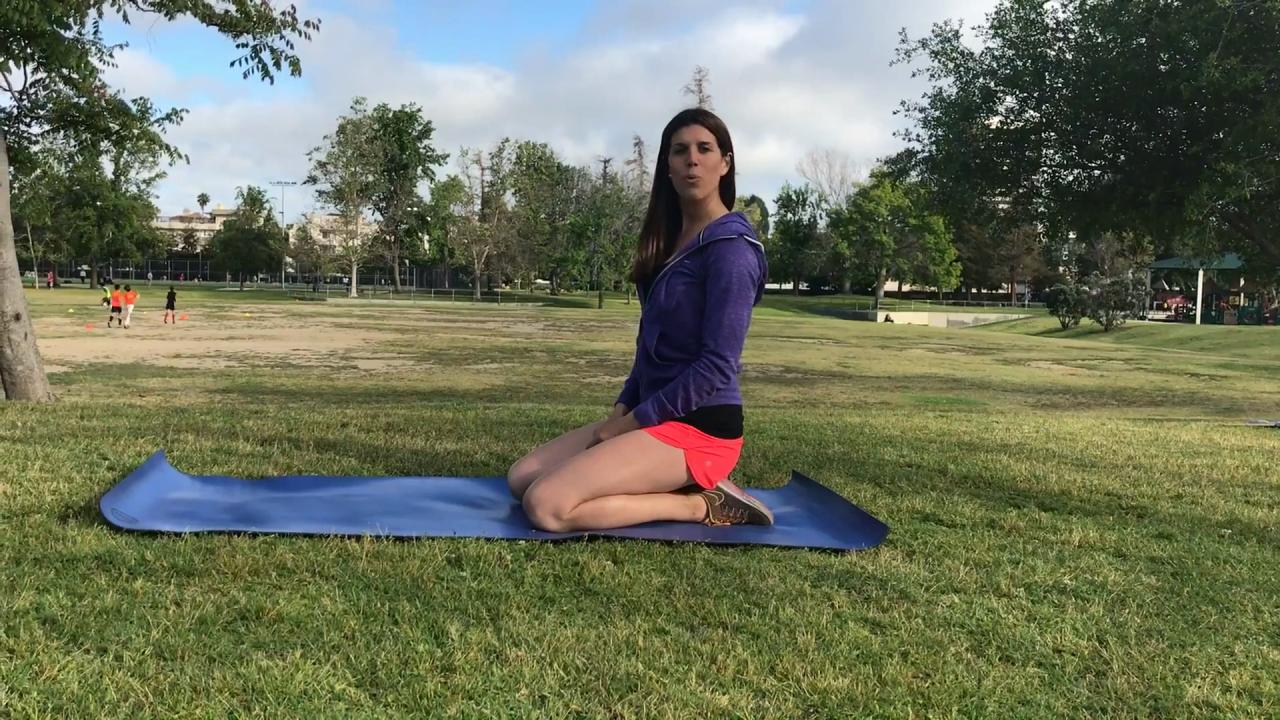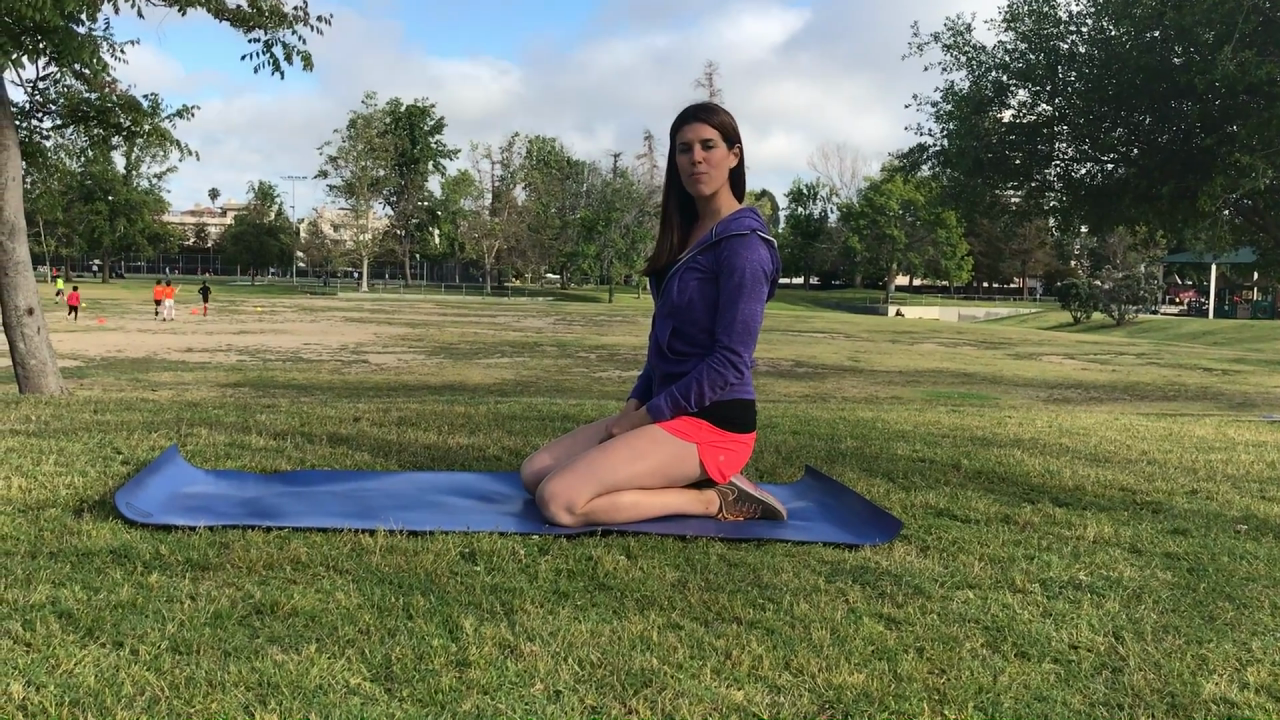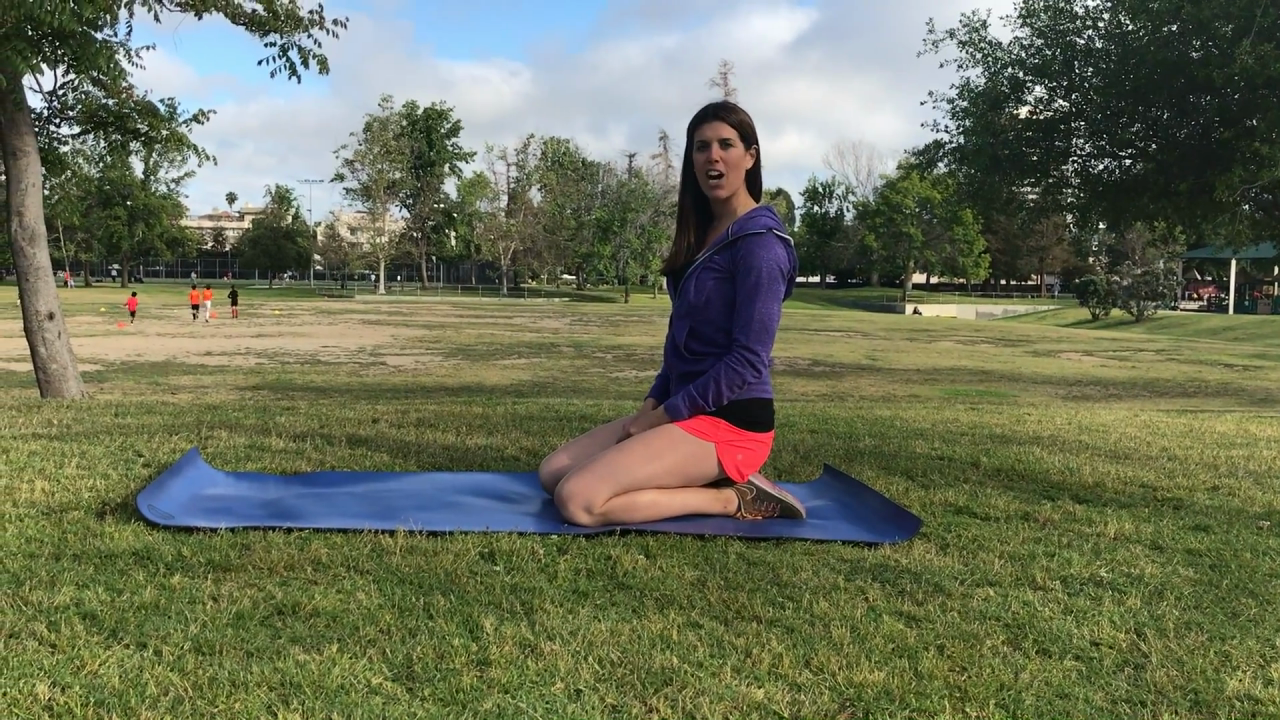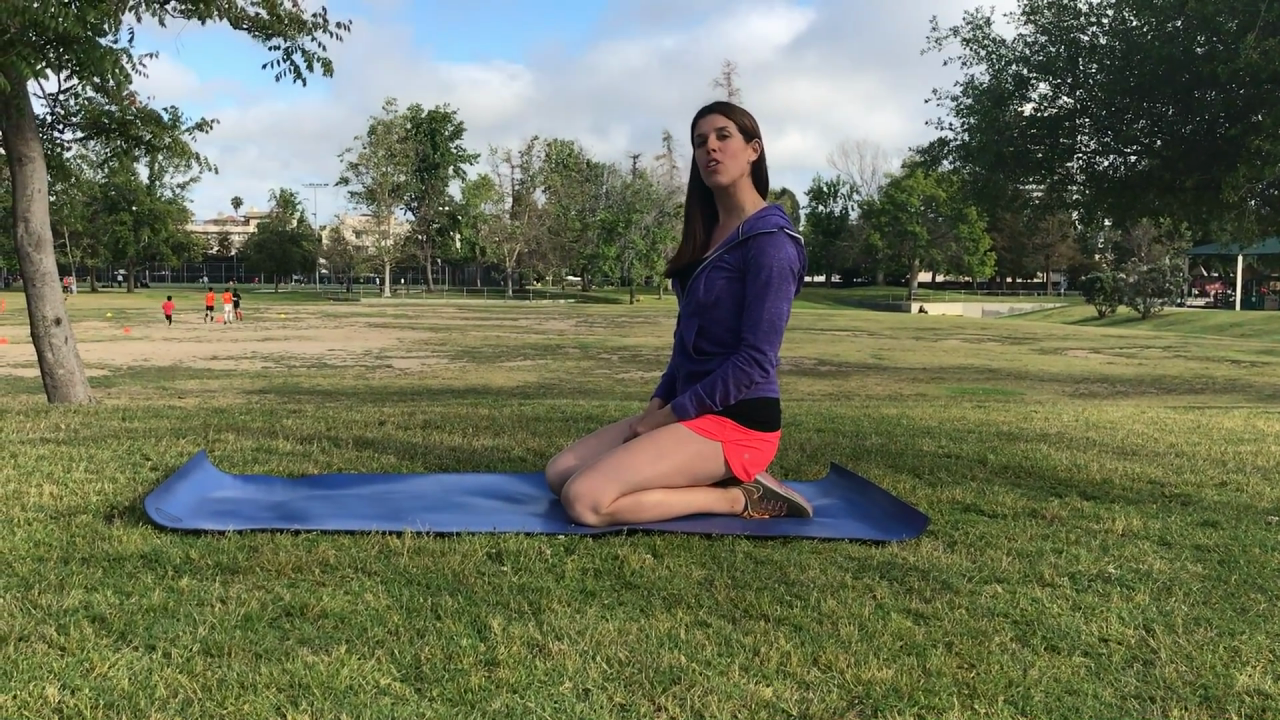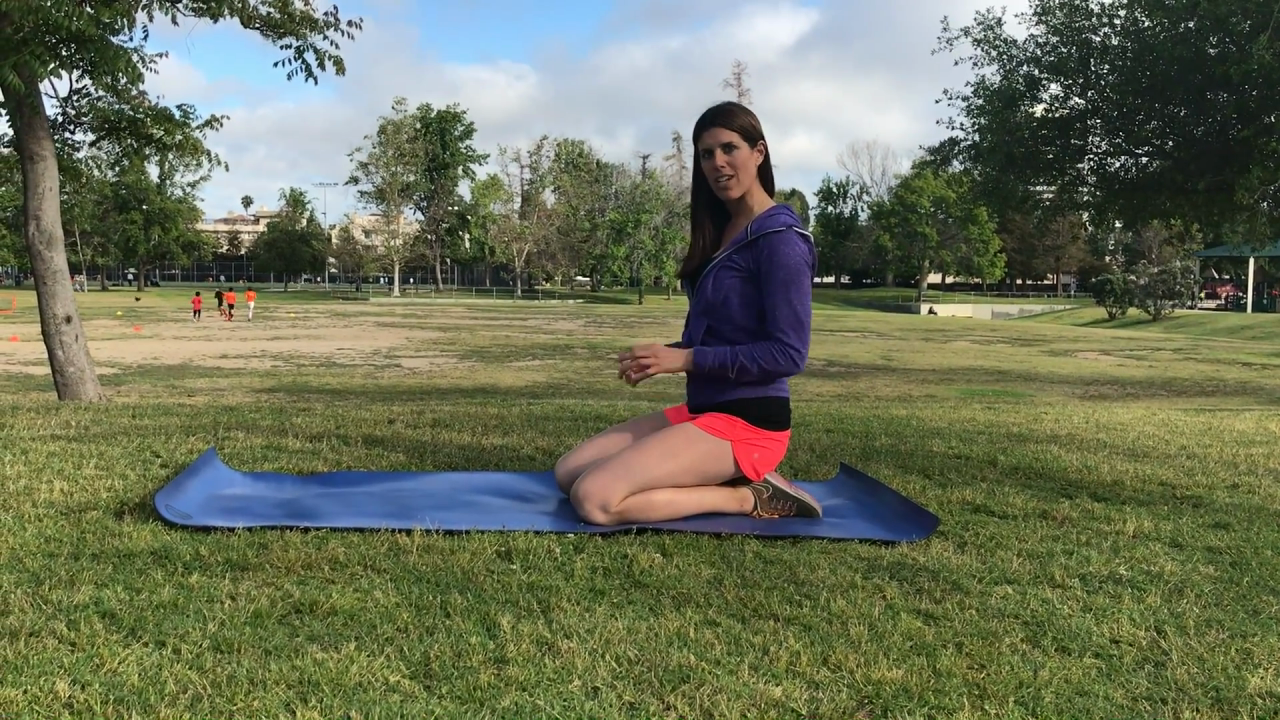
dt=1s
person 1, frame 1
left shoulder: (730, 247)
right shoulder: (671, 239)
left elbow: (717, 365)
left wrist: (632, 421)
right wrist: (621, 408)
left hip: (699, 426)
right hip: (657, 413)
left knee: (545, 505)
right knee: (521, 477)
left ankle: (701, 504)
right ankle: (683, 488)
person 1, frame 2
left shoulder: (743, 243)
right shoulder: (685, 233)
left elbow: (730, 361)
left wrist: (644, 416)
right wrist: (634, 404)
left hip: (712, 421)
right hip: (669, 407)
left knee: (558, 499)
right knee: (534, 471)
left ankle: (713, 498)
right ankle: (698, 481)
person 1, frame 3
left shoulder: (759, 242)
right shoulder: (702, 232)
left elbow: (747, 360)
left wrist: (661, 416)
right wrist: (651, 404)
left hip: (729, 420)
right hip: (686, 406)
left knee: (577, 499)
right knee: (553, 472)
left ankle: (731, 498)
right ankle: (713, 480)
person 1, frame 4
left shoulder: (770, 241)
right shoulder: (708, 233)
left elbow: (756, 360)
left wrist: (668, 416)
right wrist: (656, 404)
left hip: (737, 420)
right hip: (693, 408)
left knee: (584, 500)
right knee: (559, 473)
left ankle: (739, 497)
right ankle: (725, 481)
person 1, frame 5
left shoulder: (780, 240)
right shoulder: (720, 233)
left elbow: (787, 354)
left wrist: (686, 361)
right wrist: (667, 355)
left hip: (748, 420)
right hip: (704, 407)
left knee: (594, 498)
right knee: (568, 472)
left ankle: (748, 497)
right ankle: (735, 481)
